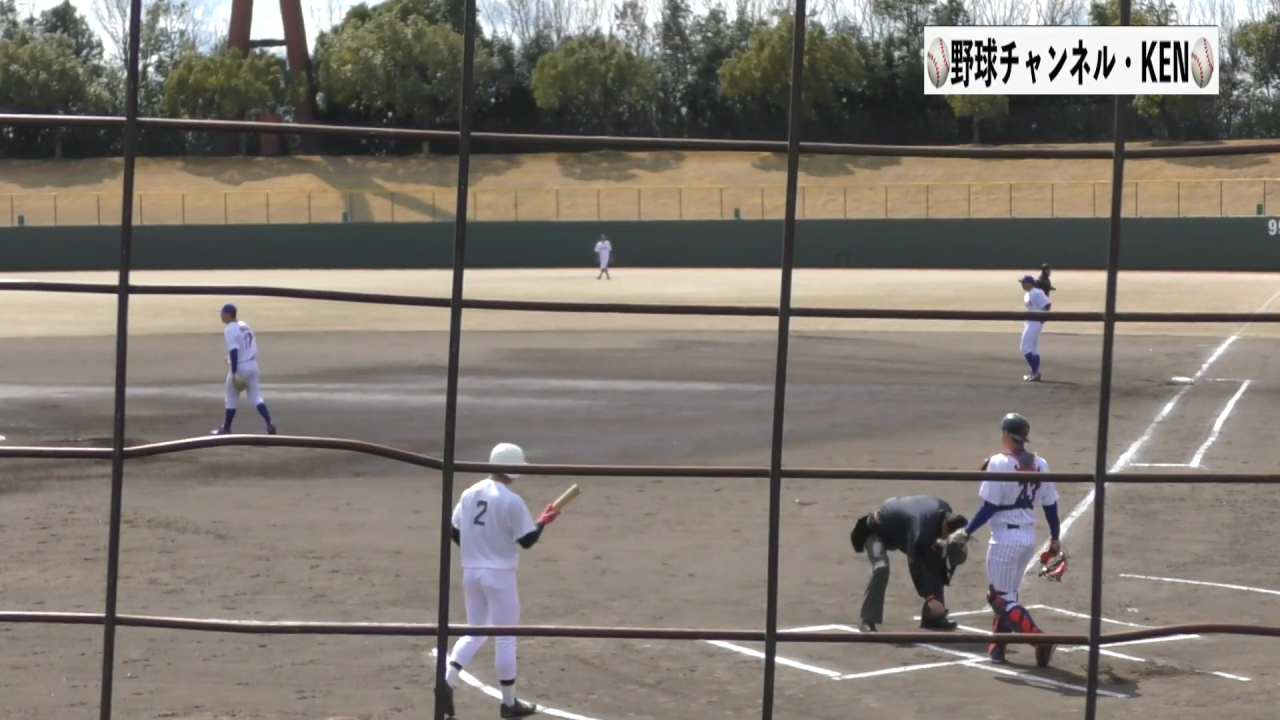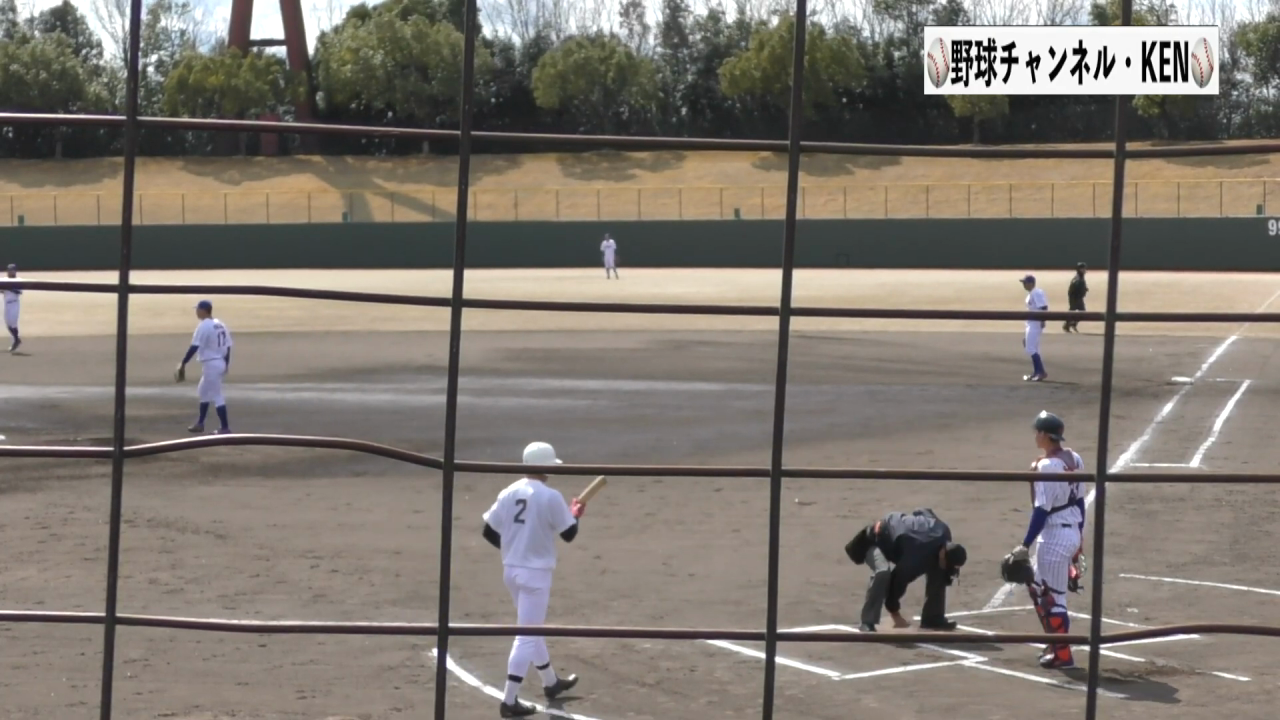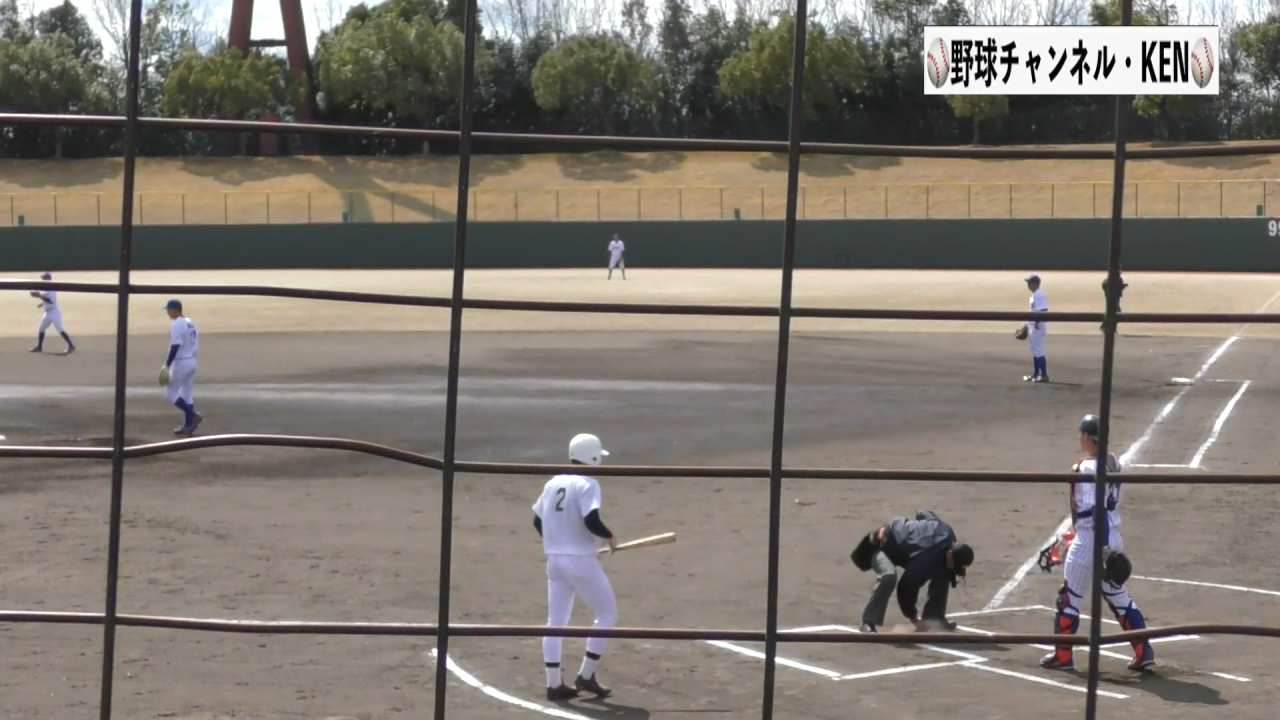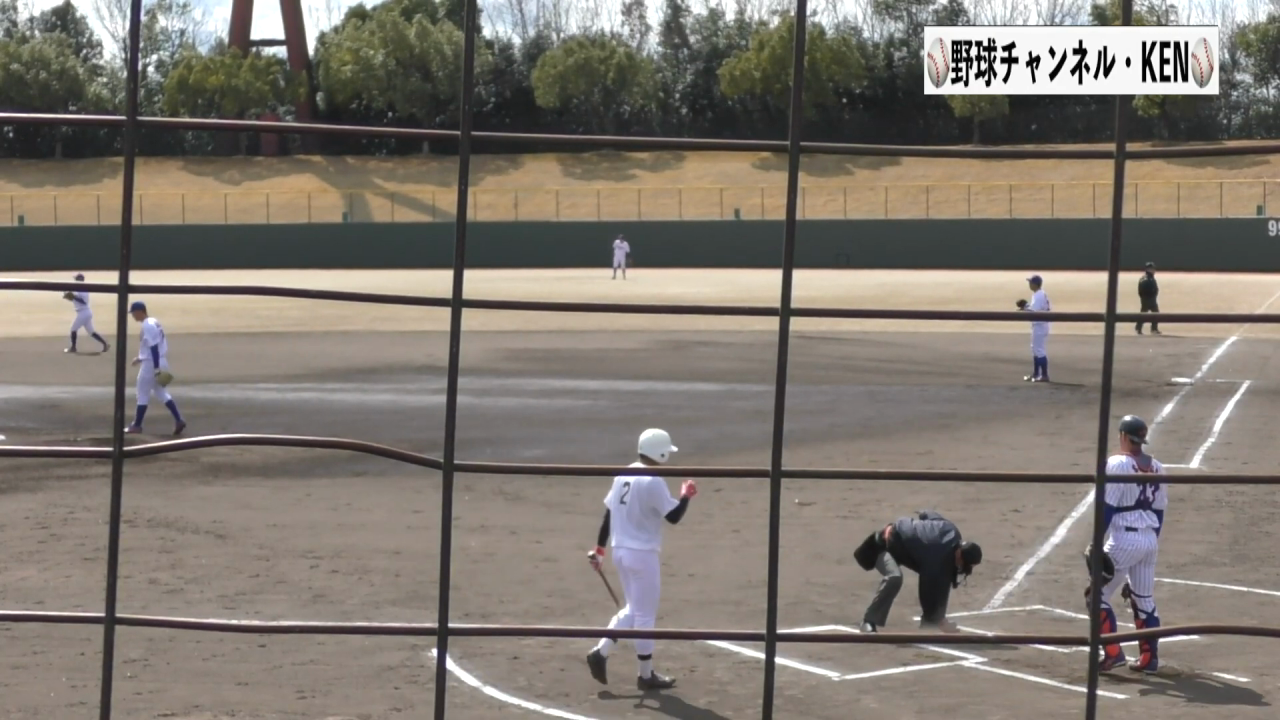
dt=0.4s
person 1, frame 1
left shoulder: (469, 494)
right shoulder: (512, 501)
left elbow: (454, 534)
right elbow: (526, 541)
right wrist: (543, 521)
left hip: (471, 573)
right hip: (499, 575)
left knee: (474, 633)
right knee: (505, 639)
left ankle: (448, 682)
person 1, frame 2
left shoulder: (508, 493)
right shoulder: (551, 496)
left elbow: (488, 531)
right elbow: (569, 534)
right wrist: (575, 513)
left hip: (511, 571)
right hip: (536, 573)
left knee: (531, 629)
right knee: (526, 636)
left ankle: (551, 682)
person 1, frame 3
left shoulder: (553, 483)
right shoulder: (588, 484)
left elbow: (538, 521)
right elbow: (591, 520)
right wrist: (608, 535)
left hip: (555, 561)
right hip: (582, 561)
left knee: (557, 622)
right knee: (607, 614)
left ankle: (554, 684)
right ankle: (586, 674)
person 1, frame 4
left shoulder: (623, 475)
right shoulder: (653, 481)
left elbow: (609, 514)
right elbow: (673, 516)
left wrist: (599, 549)
right wrist: (686, 494)
left hip: (621, 551)
right hip: (642, 554)
left knee: (633, 609)
right knee: (645, 615)
left ankle: (600, 652)
right ankle: (645, 675)
person 2, frame 1
left shoulder: (999, 463)
right shoulder: (1040, 463)
left elbow: (990, 506)
right elbow: (1050, 504)
left wrist: (967, 531)
right wrist: (1055, 537)
left hip: (1004, 537)
right hip: (1028, 536)
left knee: (1002, 598)
right knee: (1004, 592)
left ankle: (1041, 642)
right ankle: (996, 649)
person 2, frame 2
left shoulder: (1047, 465)
right shoulder: (1074, 458)
left elbow: (1042, 510)
right elbow: (1079, 501)
left wrist: (1025, 545)
right wrist: (1079, 535)
left hip: (1054, 536)
right hip: (1072, 533)
left knee: (1051, 596)
right knee: (1042, 588)
left ankle: (1062, 656)
right ankle: (1059, 643)
person 2, frame 3
left shoulder: (1089, 467)
right shoulder: (1113, 463)
left wrist: (1104, 545)
left hip: (1092, 541)
right hip: (1113, 538)
left knee: (1069, 597)
right knee: (1119, 597)
left ankle: (1063, 656)
right ankle: (1144, 652)
person 2, frame 4
left shoulder: (1117, 463)
right shoulder: (1156, 467)
left elbow: (1109, 506)
right elbow: (1159, 509)
left hip: (1124, 539)
right hip: (1150, 539)
left knee: (1098, 595)
right knee: (1144, 599)
left ankle: (1113, 653)
right ankle: (1148, 657)
